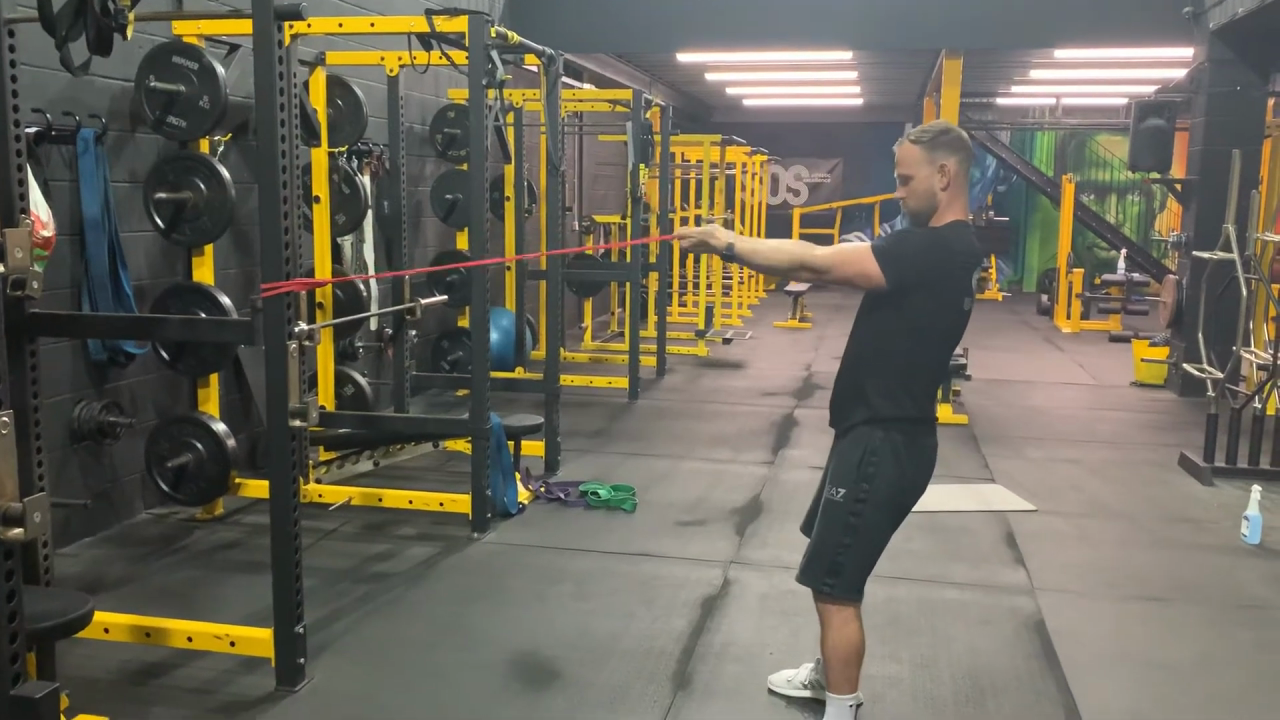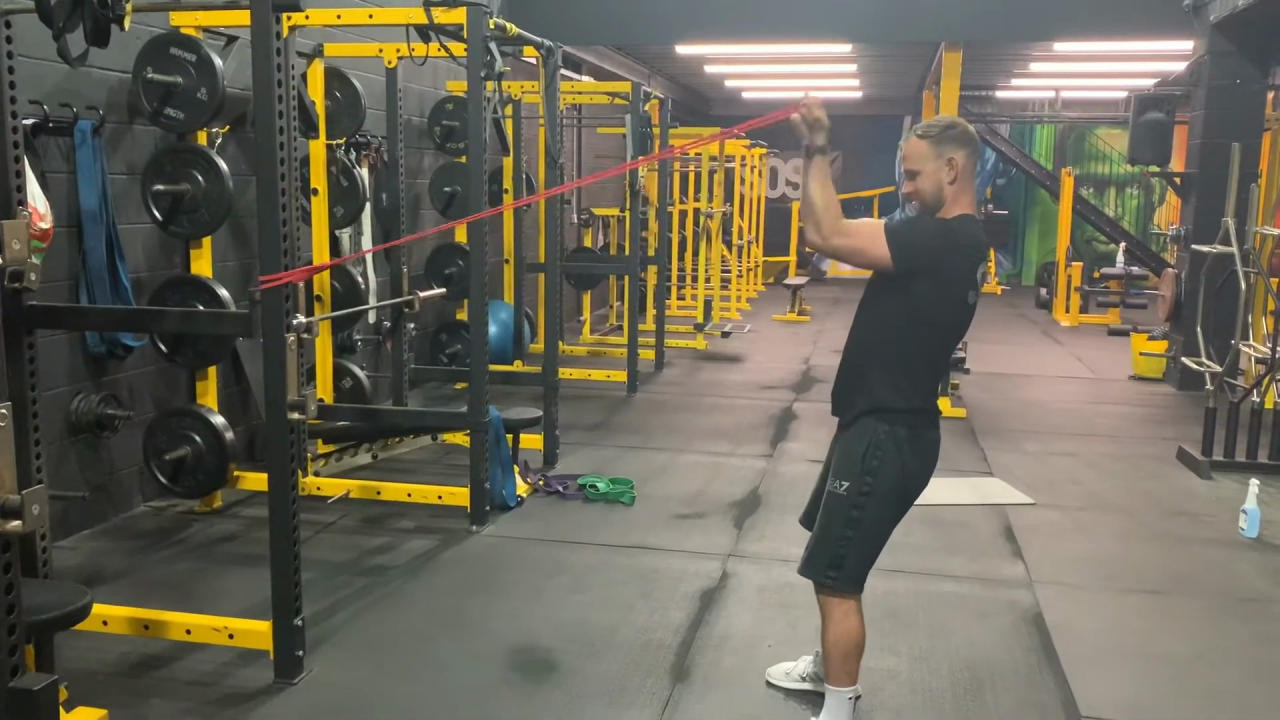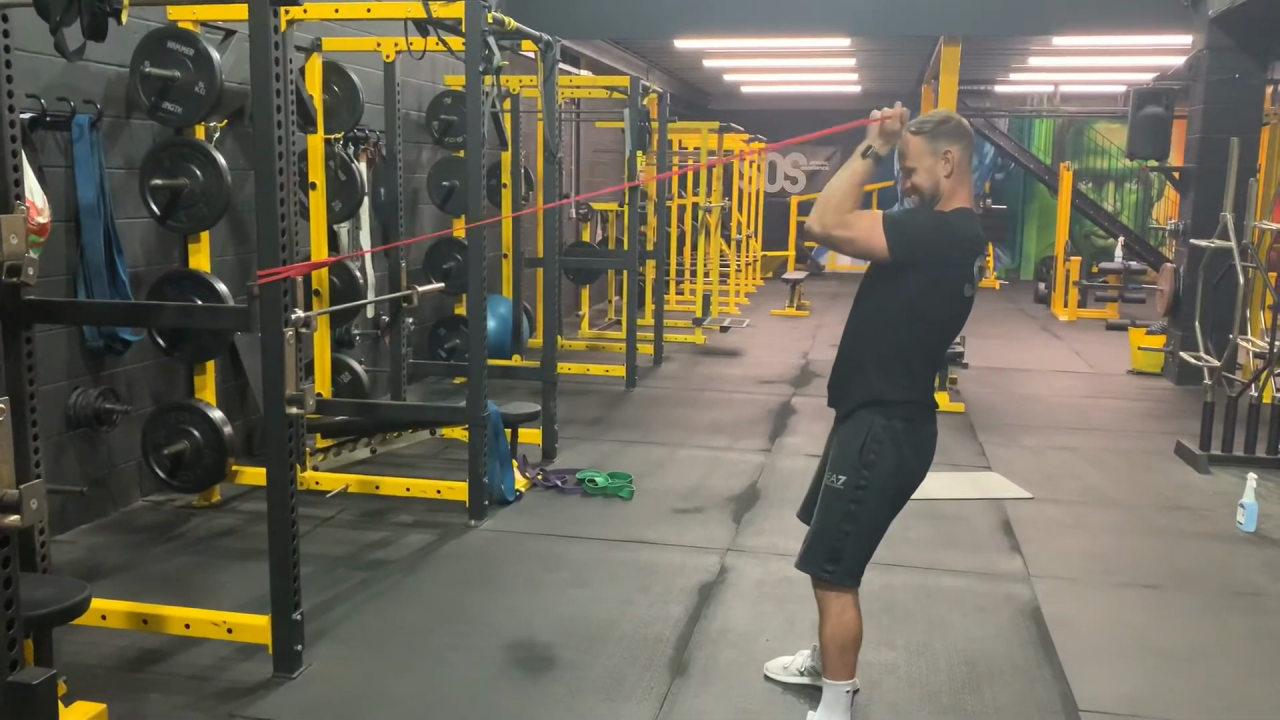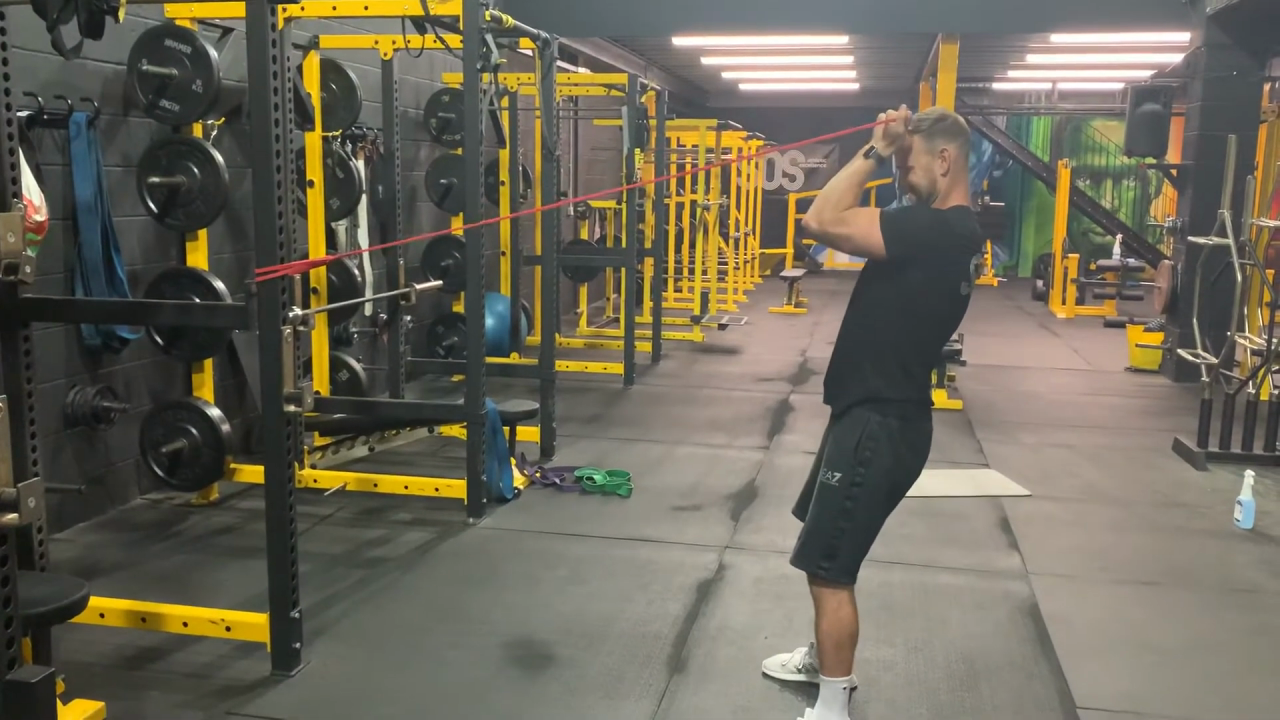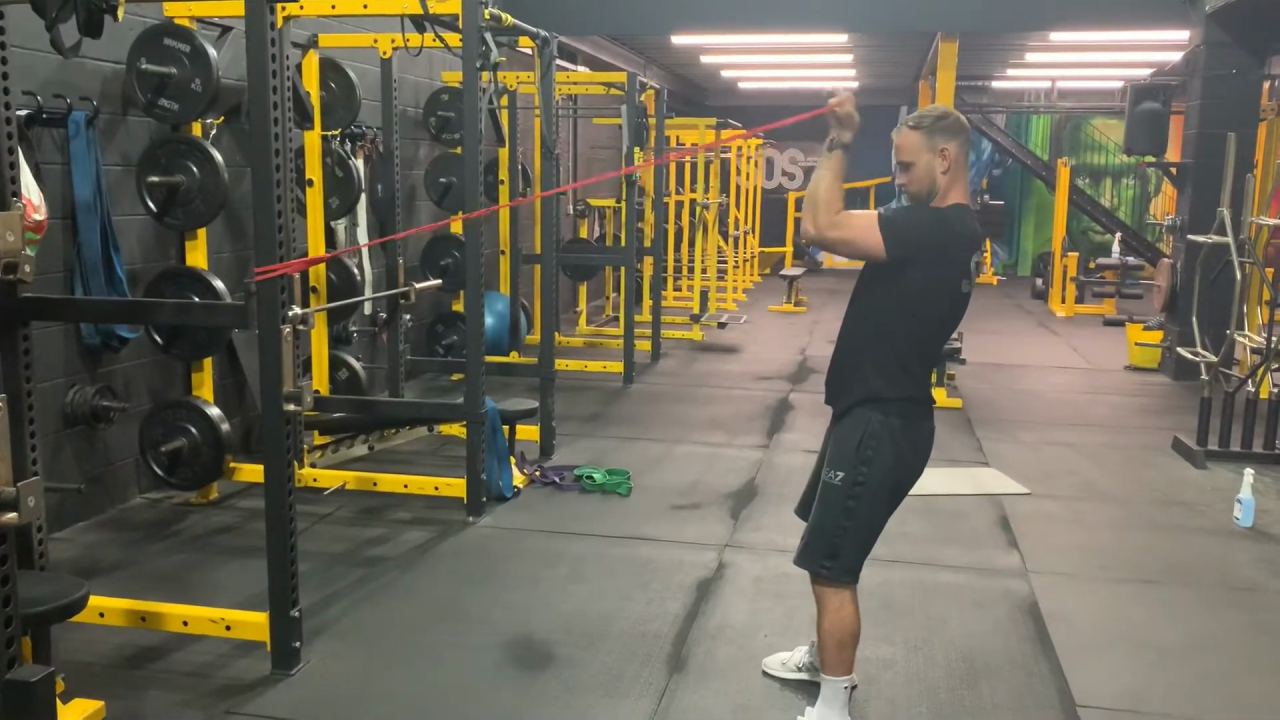
dt=0.4s
person 1, frame 1
left shoulder: (936, 250)
right shoulder: (941, 246)
left elbow: (818, 264)
right elbow: (842, 260)
left wrist: (728, 243)
left hip: (885, 442)
right hip: (883, 431)
left knee: (832, 584)
right knee: (833, 568)
person 1, frame 2
left shoulder: (944, 242)
right shoulder: (946, 239)
left elbow: (828, 235)
right elbow: (848, 235)
left wrist: (814, 149)
left hip: (887, 434)
right hip: (882, 423)
left knee: (834, 576)
right knee: (833, 562)
right ankle: (828, 666)
person 1, frame 3
left shoulder: (942, 234)
right shoulder: (946, 232)
left elbow: (825, 225)
right elbow: (845, 227)
left wrist: (871, 150)
left hip: (885, 426)
right hip: (880, 415)
left knee: (832, 570)
right knee: (830, 556)
right ankle: (829, 662)
person 1, frame 4
left shoulder: (938, 231)
right shoulder: (945, 230)
left elbow: (822, 221)
right elbow: (845, 225)
left wrist: (873, 151)
left hip: (879, 423)
right hip: (876, 412)
left knee: (827, 567)
right knee: (826, 553)
right ankle: (826, 658)
person 1, frame 5
left shoulder: (938, 231)
right shoulder: (943, 228)
left elbow: (820, 227)
right elbow: (838, 227)
left wrist: (840, 142)
left hip: (881, 423)
right hip: (876, 412)
left knee: (830, 566)
right knee: (828, 552)
right ankle: (826, 657)
